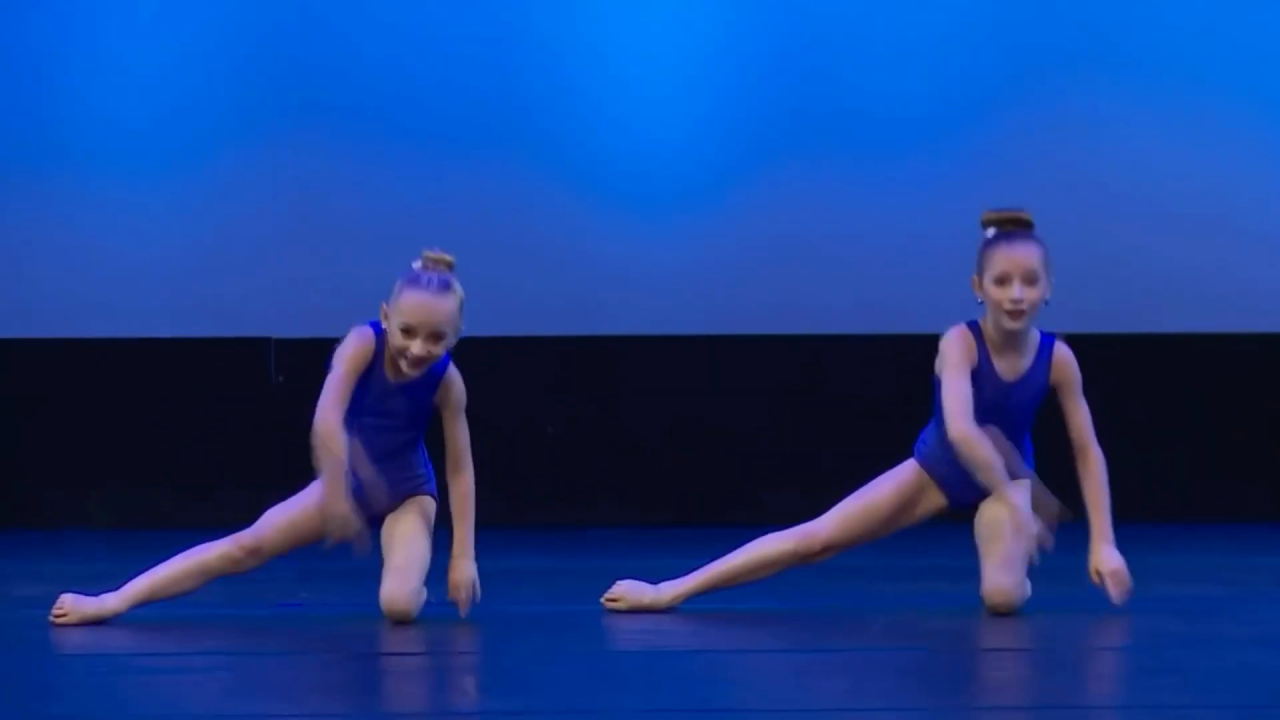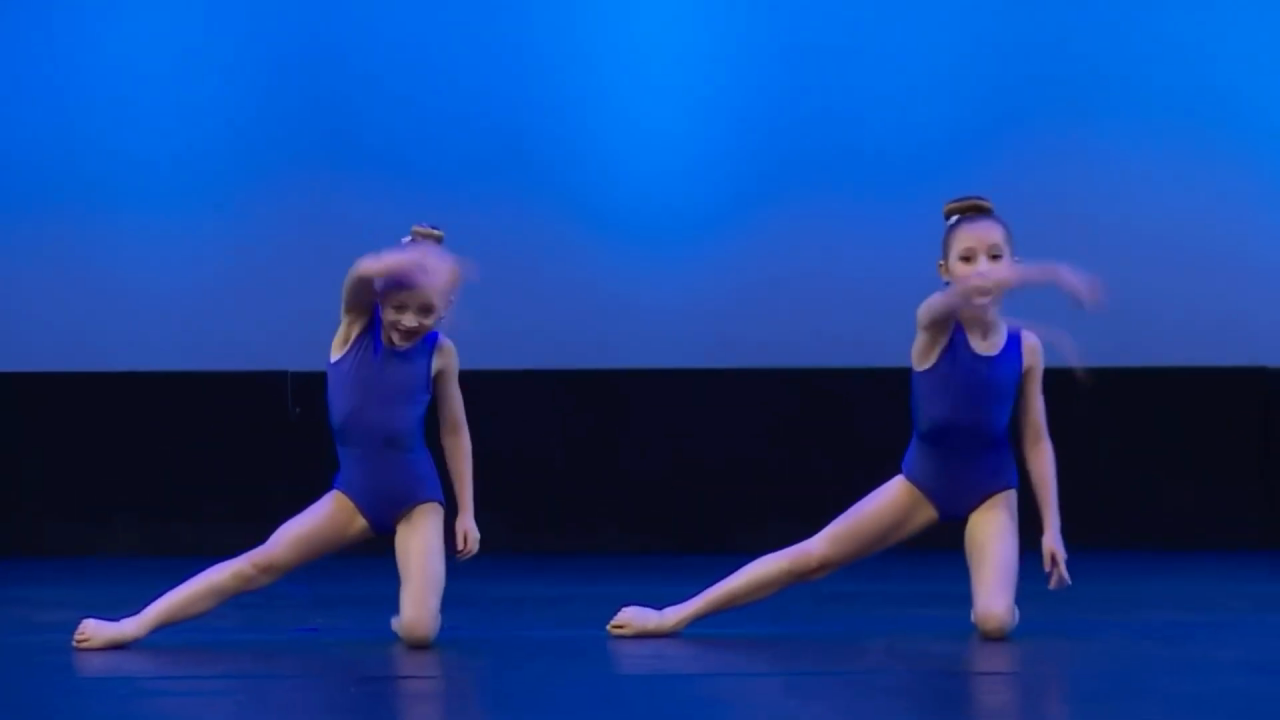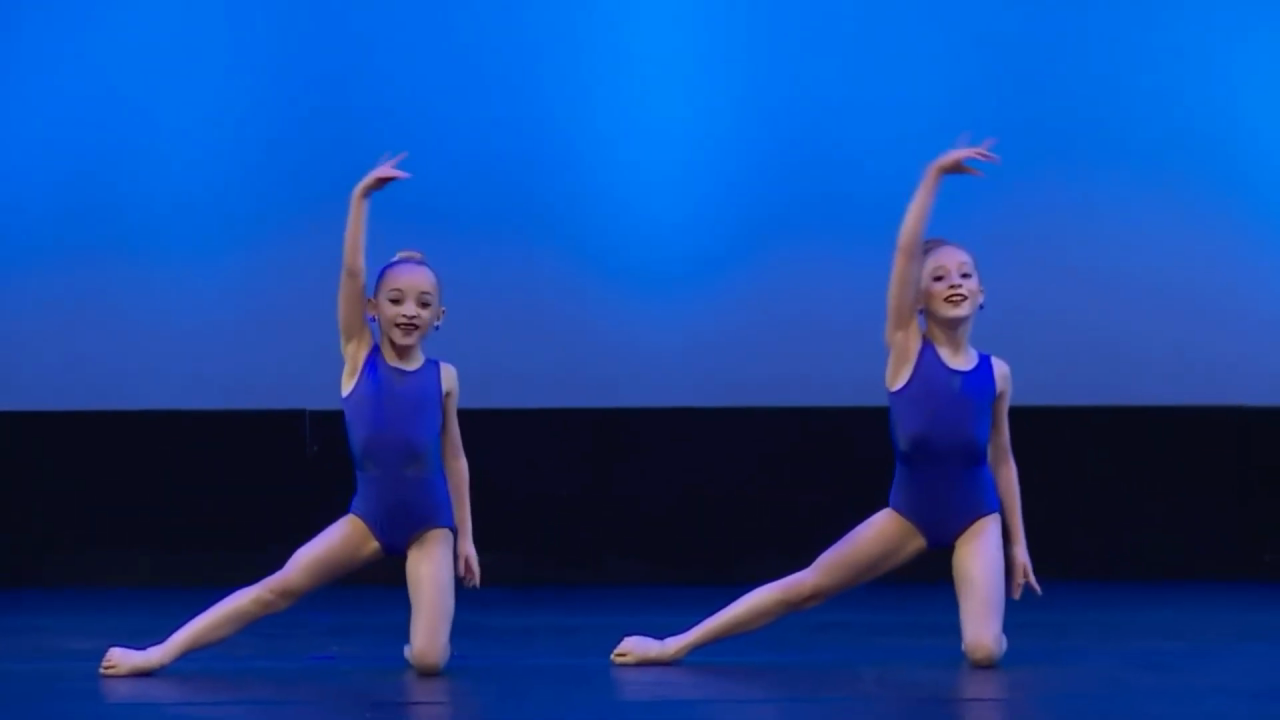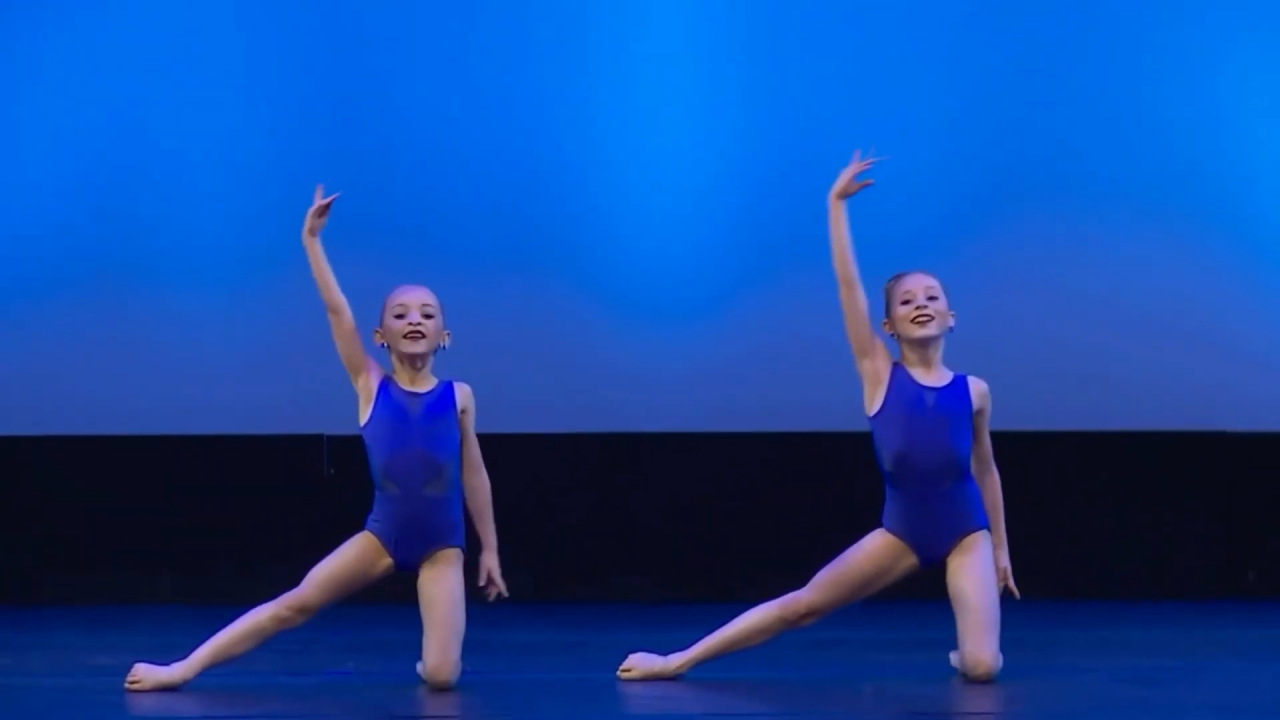
dt=0.5s
person 1, frame 1
left shoulder: (1057, 357)
right shoulder: (959, 341)
left elbow: (1088, 452)
right elbow: (961, 430)
left wrist: (1103, 542)
right wrist: (1019, 505)
left hip: (1007, 477)
right hip: (937, 467)
left knee: (1003, 595)
right knee: (816, 537)
left ankle: (1015, 575)
right ankle: (671, 590)
person 1, frame 2
left shoulder: (1026, 345)
right shoulder: (935, 319)
left elbow: (1037, 442)
right elbow: (967, 290)
left wrist: (1051, 527)
right wrist: (1051, 273)
left hip: (992, 491)
right hip: (923, 480)
left knee: (995, 621)
right knee: (811, 556)
left ankle: (993, 600)
right ankle: (673, 615)
person 1, frame 3
left shoulder: (996, 372)
right shoulder: (905, 349)
left elbow: (1002, 459)
right elbow: (905, 252)
left wrist: (1018, 542)
right wrist: (932, 176)
left hip: (977, 517)
right hip: (908, 513)
left knee: (985, 651)
right knee: (806, 586)
left ankle: (984, 625)
right ankle: (675, 645)
person 1, frame 4
left shoulder: (974, 390)
right shoulder: (879, 373)
left elbow: (985, 469)
right elbow: (847, 281)
left wrist: (1001, 548)
right wrist: (837, 202)
left hip: (966, 534)
right hip: (900, 532)
left knee: (983, 666)
right knee: (801, 604)
left ankle: (961, 652)
right ankle: (677, 660)
person 2, frame 1
left shoulder: (446, 379)
right shoulder: (363, 341)
left elbow: (460, 467)
right elbow: (326, 423)
left wrist: (463, 555)
right wrist: (339, 499)
left hip: (408, 492)
right hip: (347, 480)
left knee: (400, 604)
right knee: (246, 546)
left ankle: (412, 584)
right ankle: (114, 600)
person 2, frame 2
left shoulder: (439, 352)
right shoulder: (356, 321)
left elbow: (456, 434)
right elbow: (361, 272)
left wrist: (467, 512)
right wrist: (417, 259)
left hip: (418, 499)
right hip: (355, 492)
left knee: (418, 631)
right knee: (261, 562)
left ankle: (413, 611)
right ankle: (134, 624)
person 2, frame 3
left shoulder: (444, 376)
right shoulder: (358, 357)
left elbow: (454, 458)
right elbow: (351, 276)
left wrist: (466, 536)
right wrist: (360, 198)
left hip: (431, 525)
right hip: (368, 517)
left knee: (429, 659)
right knee: (279, 587)
left ankle: (422, 636)
right ankle: (160, 653)
person 2, frame 4
left shoulder: (458, 396)
right shoulder: (370, 384)
left elbow: (474, 474)
right elbow: (337, 311)
left wrist: (490, 549)
right wrist: (312, 238)
left hip: (442, 545)
right hip: (382, 535)
left knee: (441, 675)
right knee: (295, 603)
left ankle: (430, 655)
right ankle: (182, 668)
